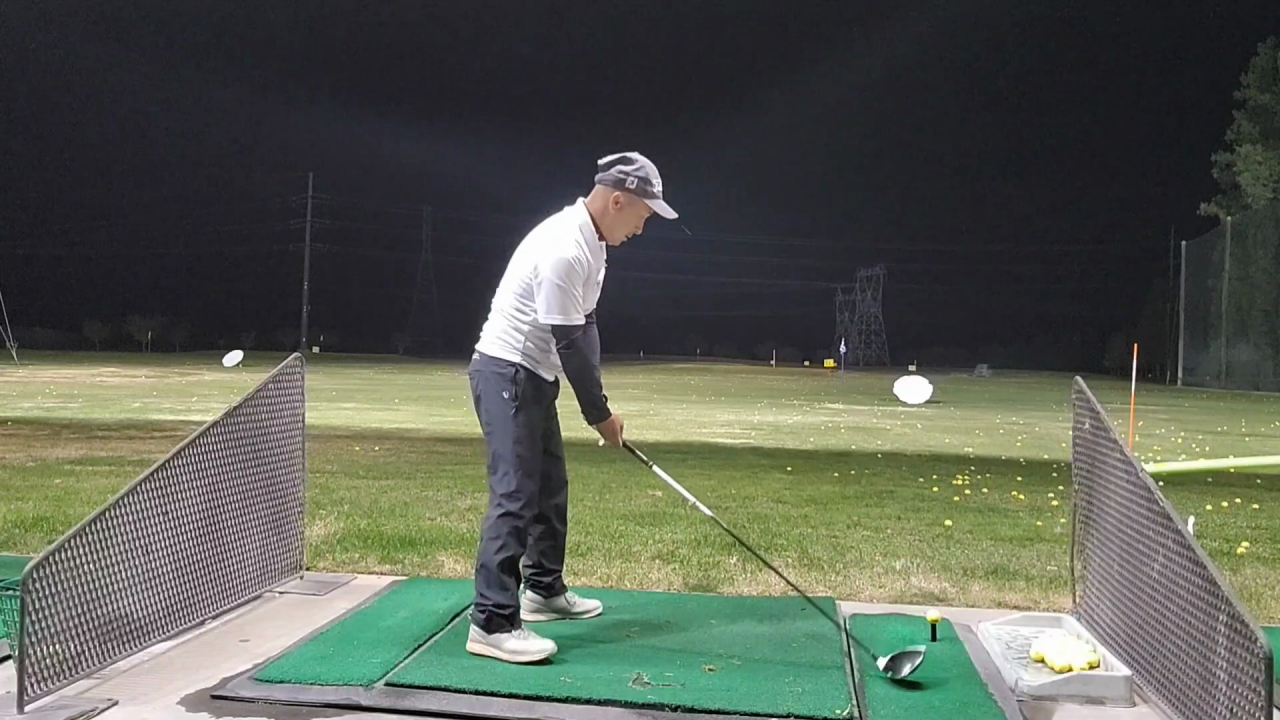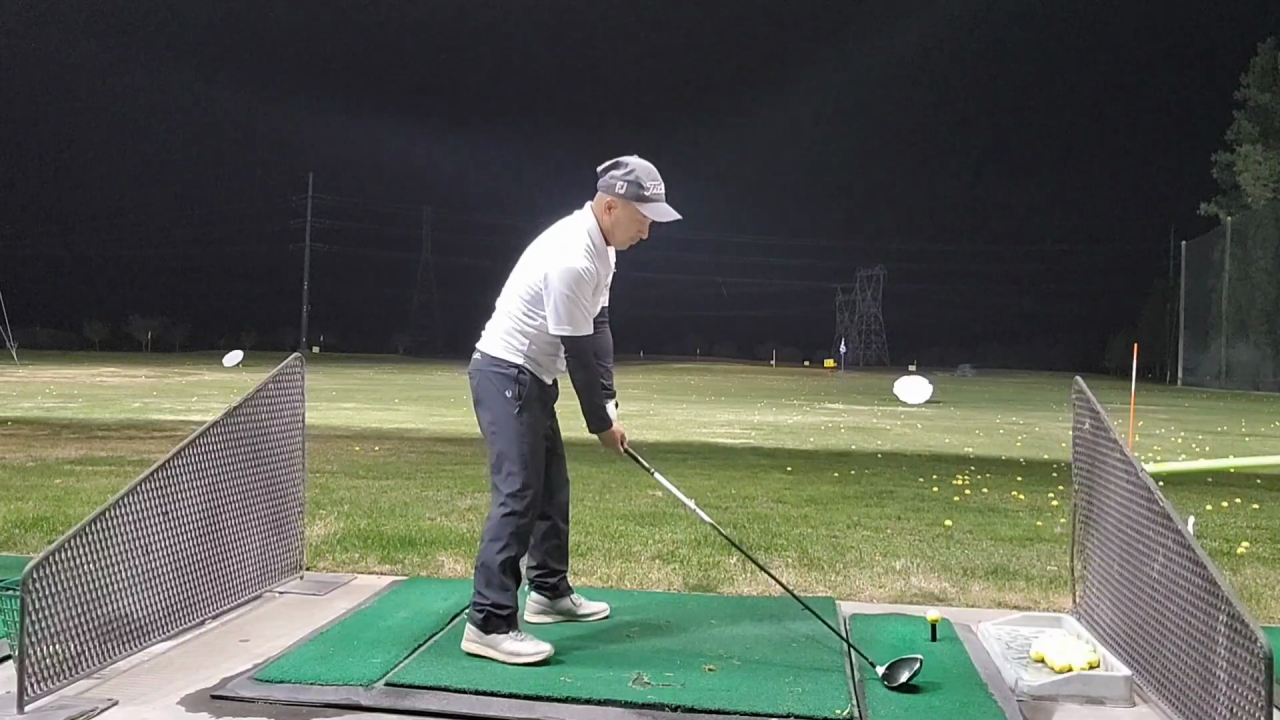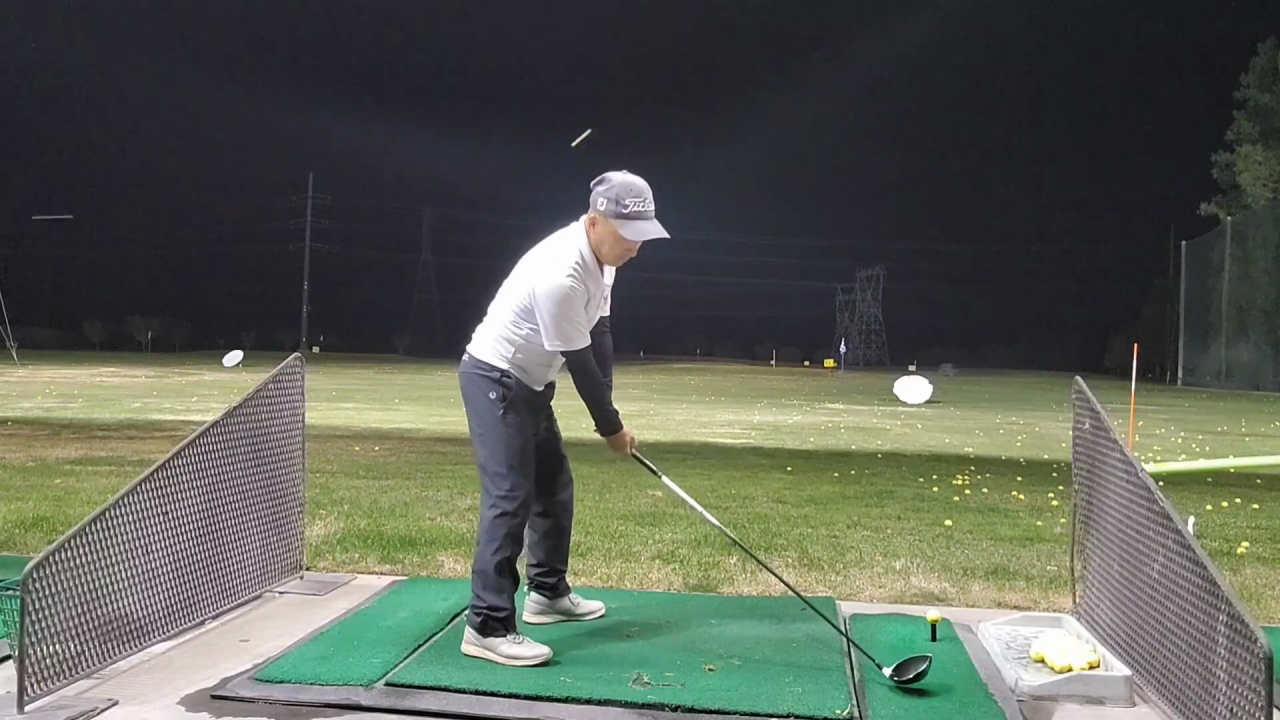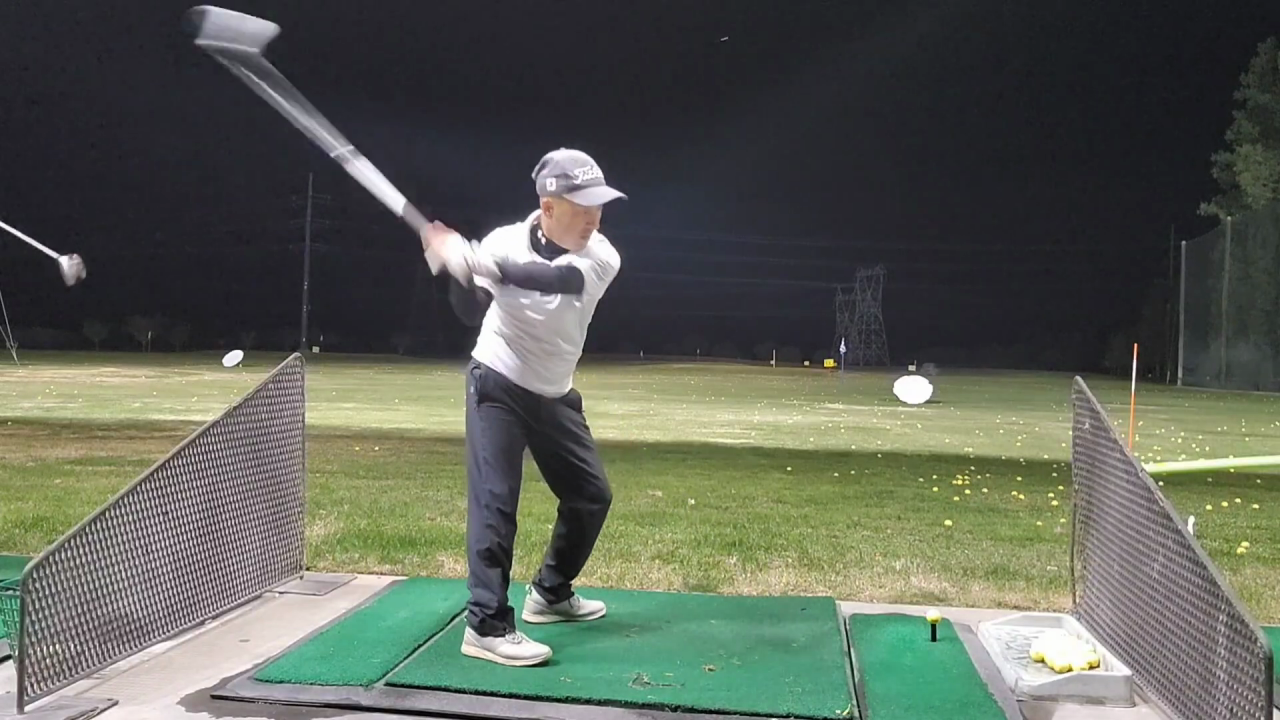
dt=0.7s
person 1, frame 1
left shoulder: (590, 241)
right shoulder: (563, 250)
left elbow: (584, 328)
right elbow: (568, 342)
left wrist: (598, 401)
right wrist: (598, 413)
left hip: (533, 374)
right hip: (506, 372)
left knee: (550, 485)
right knee: (516, 492)
left ankle: (543, 589)
right ankle: (492, 620)
person 1, frame 2
left shoulder: (596, 244)
right shoulder: (572, 259)
left elbow: (596, 329)
right elbow: (578, 351)
left wrist: (608, 402)
right wrist: (600, 423)
left hip: (532, 376)
right hip: (506, 373)
left knee: (551, 486)
right knee: (517, 492)
left ankle: (549, 591)
right ankle: (489, 622)
person 1, frame 3
left shoulder: (599, 256)
right shoulder: (560, 275)
left elbow: (597, 337)
right elbow: (578, 362)
left wrist: (610, 411)
right wrist: (610, 426)
left hip: (528, 382)
right hip: (495, 378)
left knee: (554, 484)
right knee: (509, 495)
left ankle: (548, 591)
right ankle: (488, 625)
person 1, frame 4
left shoulder: (602, 259)
right shoulder: (503, 240)
left elbow: (549, 279)
right elbow: (471, 310)
left wrist: (479, 264)
right wrist: (457, 265)
left hip: (555, 395)
right hip: (496, 384)
left knee: (591, 495)
right knee: (495, 500)
left ankle: (550, 593)
right ankle: (486, 626)
